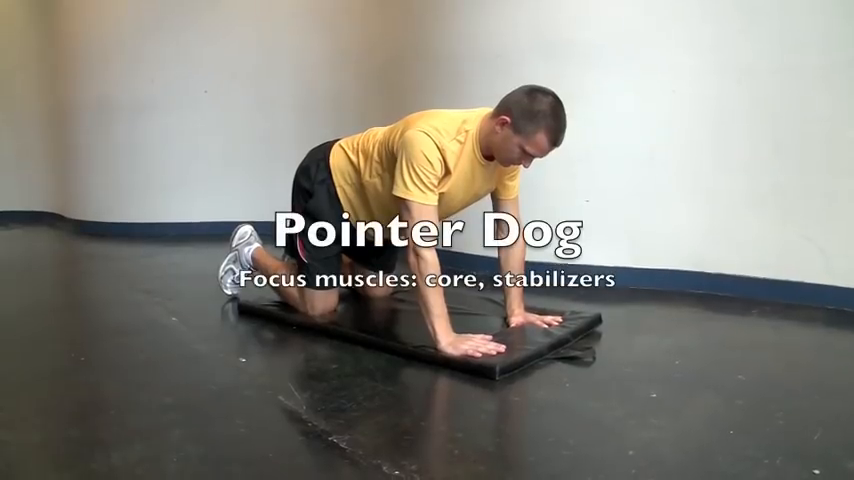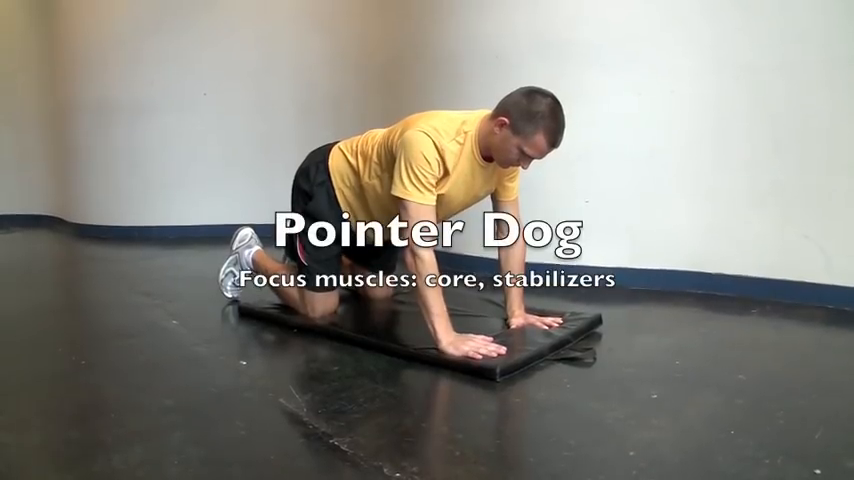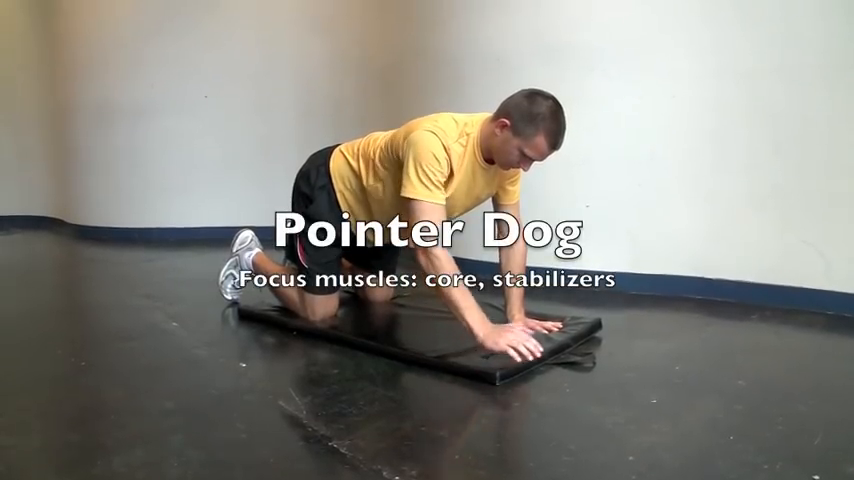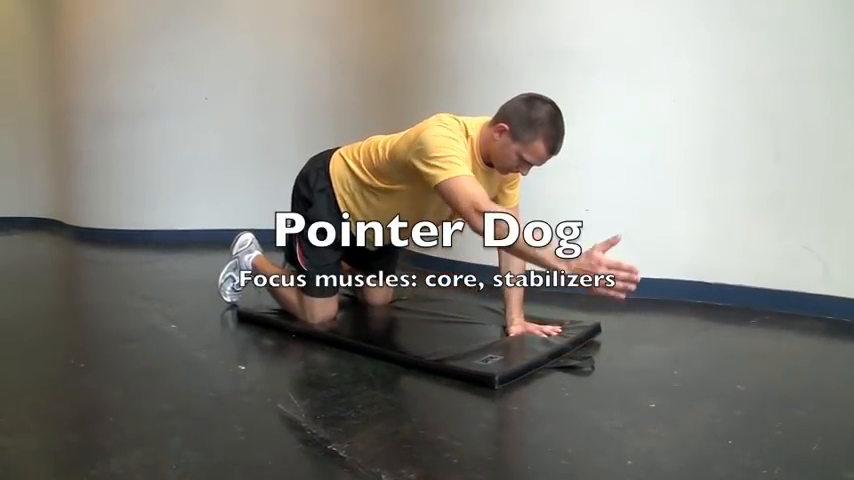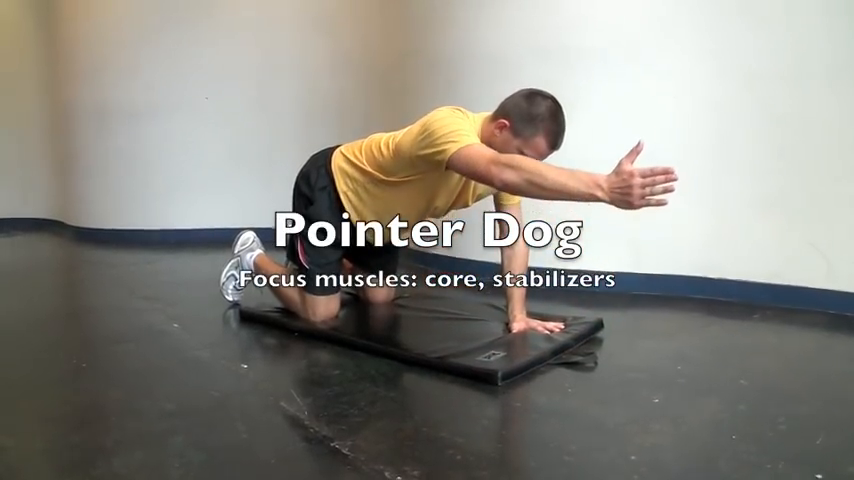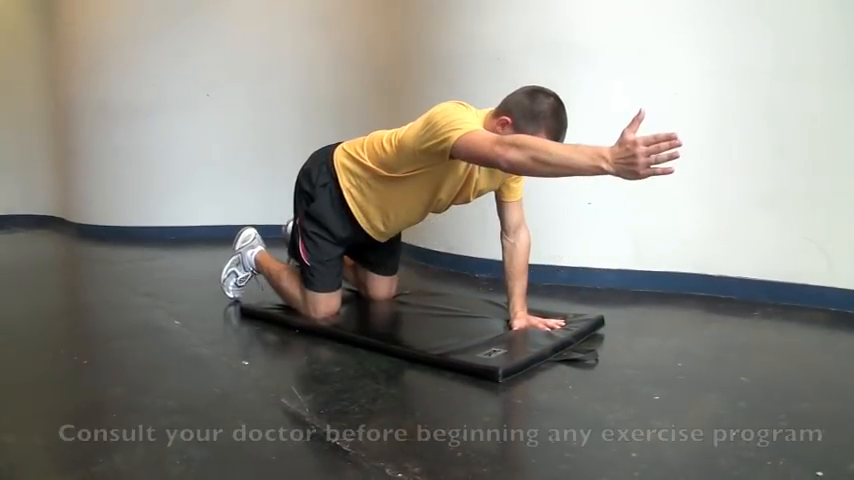
dt=0.7s
person 1, frame 1
left shoulder: (506, 146)
right shoulder: (429, 141)
left elbow: (510, 230)
right elbow: (421, 247)
left wrist: (515, 309)
right wrist: (445, 337)
left hip: (377, 205)
right hip: (330, 184)
left knee: (378, 292)
right knee: (318, 307)
left ankle: (314, 252)
right ankle: (251, 252)
person 1, frame 2
left shoulder: (507, 147)
right shoulder: (428, 141)
left elbow: (510, 231)
right elbow: (418, 247)
left wrist: (516, 310)
right wrist: (446, 335)
left hip: (377, 209)
right hip: (329, 188)
left knee: (378, 295)
right knee: (319, 309)
left ankle: (334, 262)
right ankle: (251, 256)
person 1, frame 3
left shoulder: (507, 150)
right shoulder: (433, 142)
left elbow: (511, 234)
right elbow: (429, 248)
left wrist: (515, 315)
right wrist: (484, 328)
left hip: (379, 211)
right hip: (330, 189)
left knee: (378, 296)
right knee: (318, 311)
left ankle: (335, 263)
right ankle: (251, 258)
person 1, frame 4
left shoulder: (508, 151)
right shoulder: (442, 140)
left elbow: (512, 231)
right elbow: (482, 218)
left wrist: (515, 317)
right wrist: (571, 266)
left hip: (378, 217)
right hip: (329, 192)
left knee: (378, 299)
right knee: (318, 315)
left ankle: (332, 265)
right ankle: (252, 259)
person 1, frame 5
left shoulder: (503, 152)
right shoulder: (448, 126)
left elbow: (514, 236)
right elbow: (502, 173)
left wrist: (517, 314)
right wrist: (605, 187)
left hip: (376, 214)
right hip: (329, 189)
left knee: (379, 298)
right knee: (320, 313)
left ankle: (325, 261)
right ankle: (252, 258)
person 1, frame 6
left shoulder: (504, 149)
right shoulder: (452, 120)
left elbow: (515, 232)
right elbow: (511, 154)
left wrist: (518, 310)
right wrist: (610, 160)
left hip: (378, 213)
right hip: (332, 188)
left knee: (381, 294)
right knee: (321, 311)
left ankle: (316, 249)
right ankle: (255, 255)
